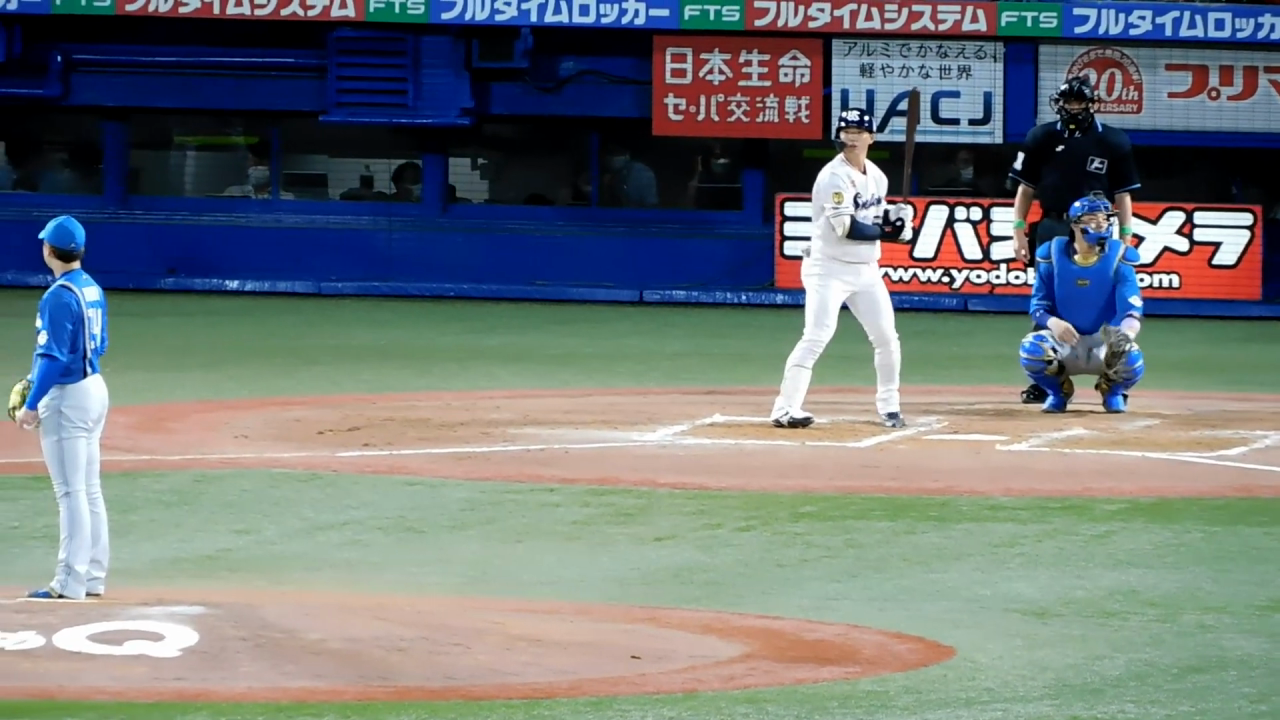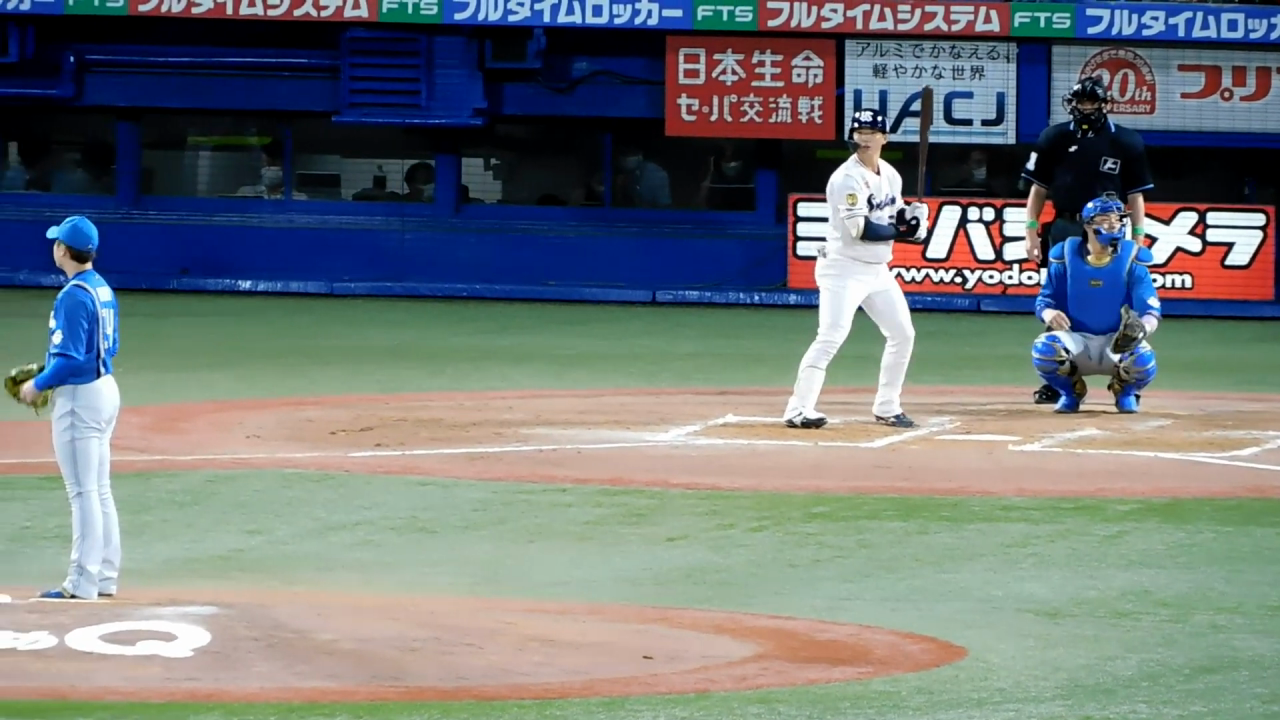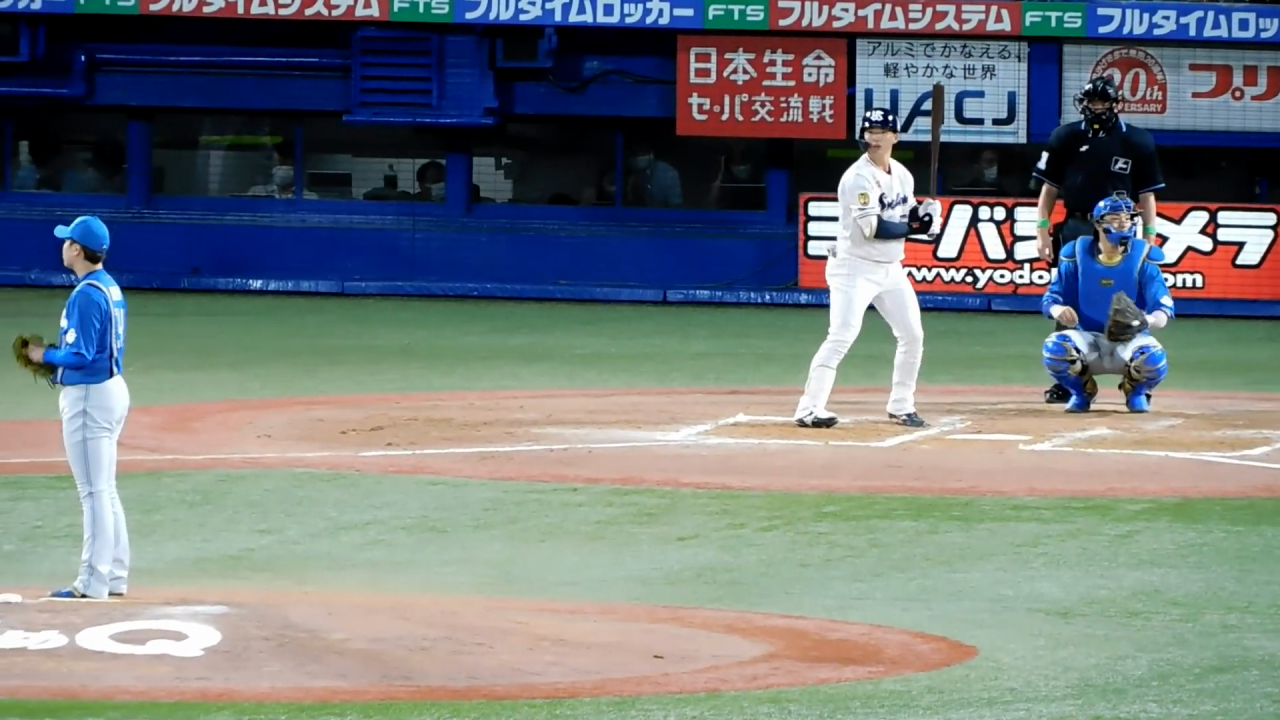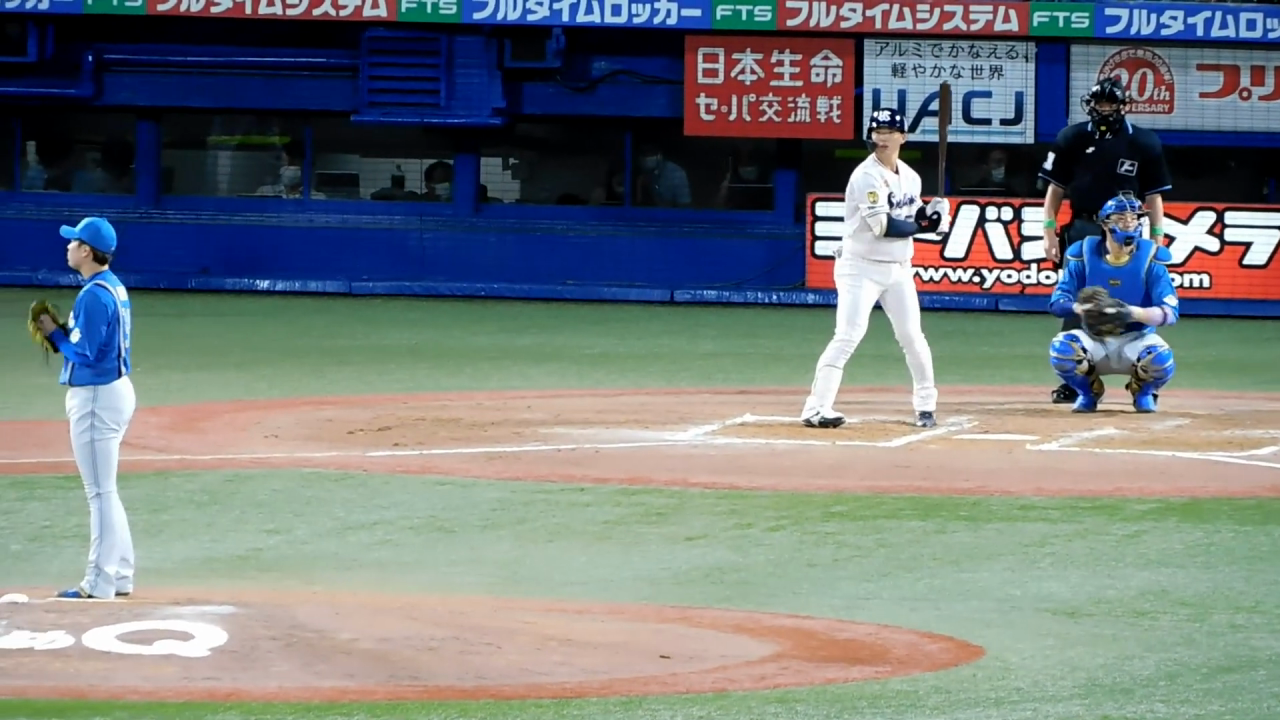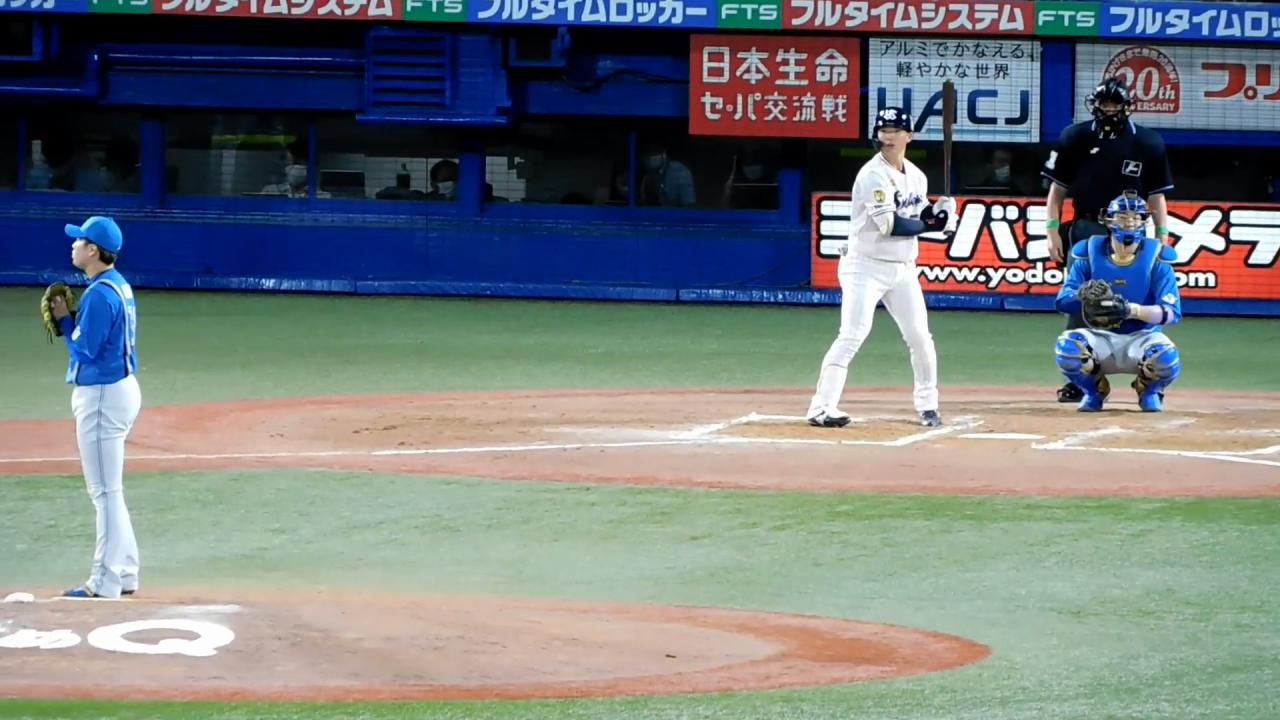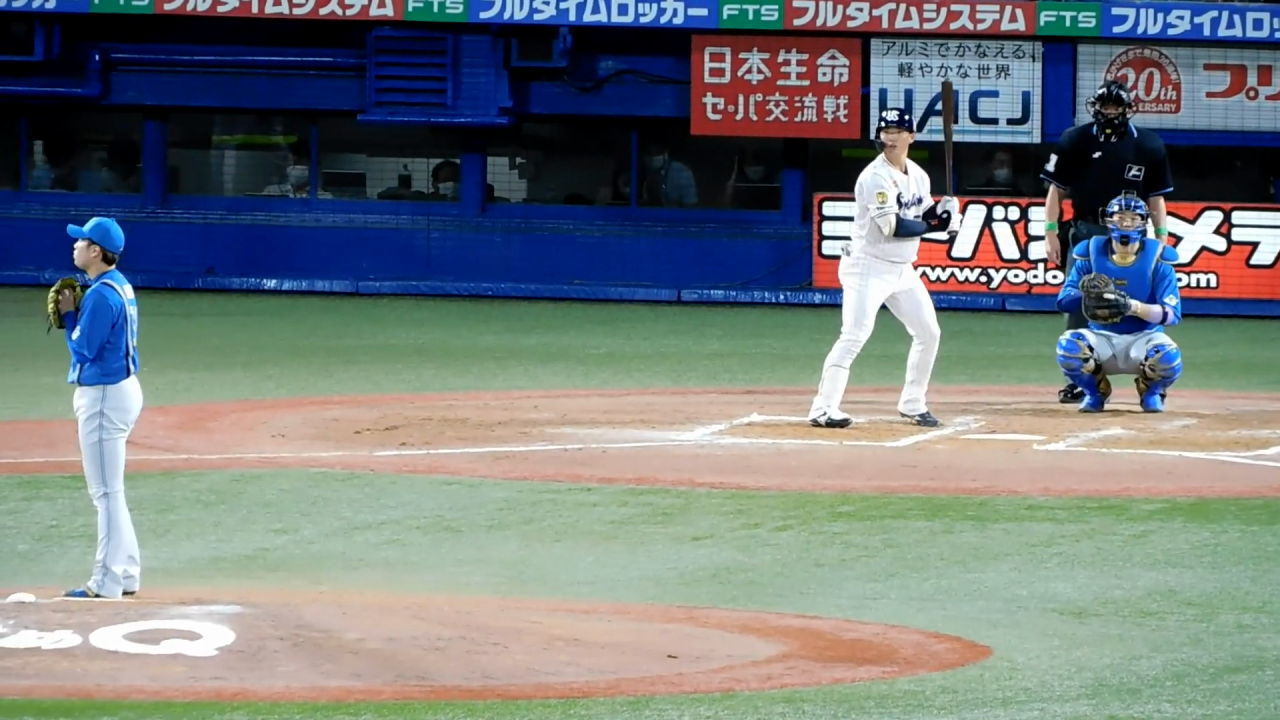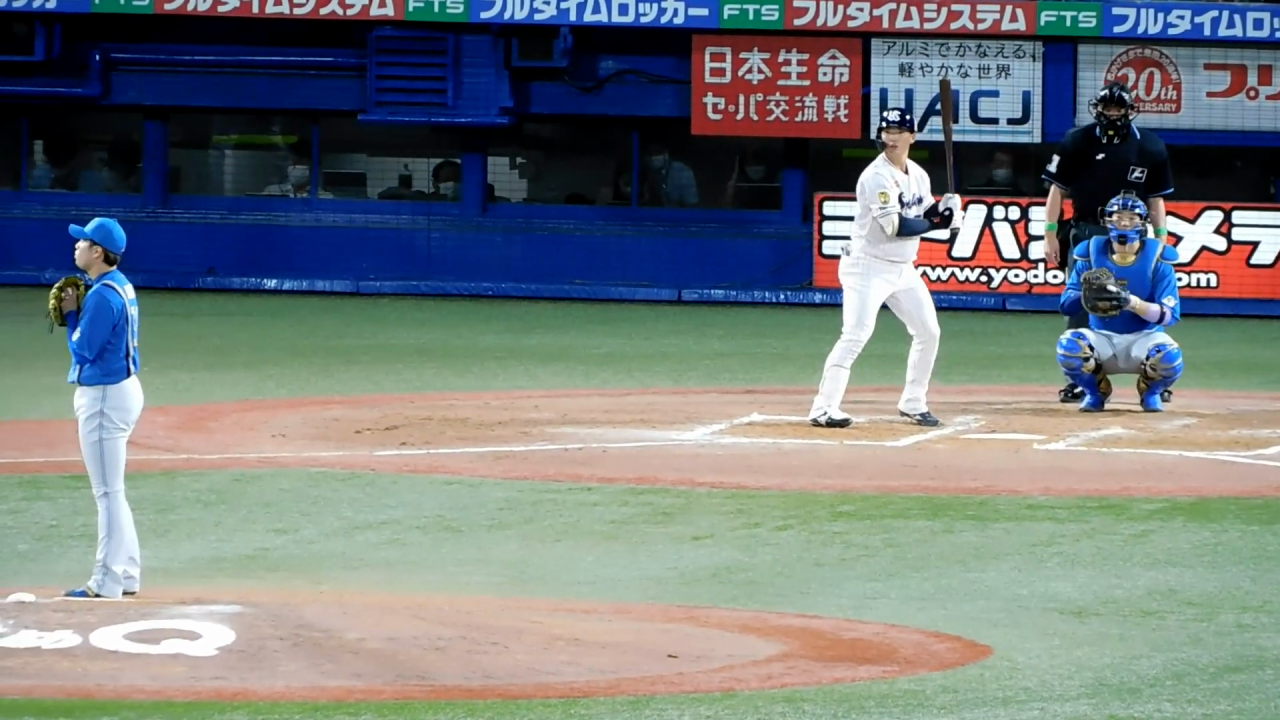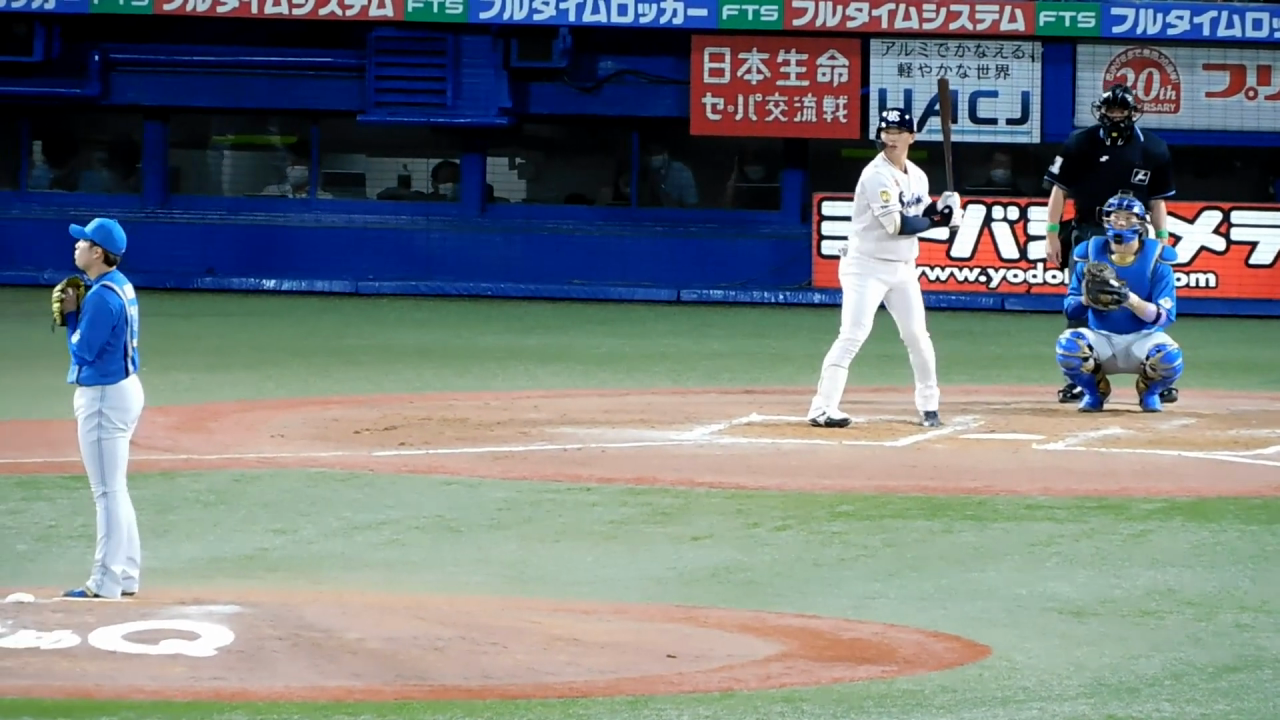
dt=0.1s
person 1, frame 1
left shoulder: (58, 296)
right shoulder: (93, 289)
left elbow: (53, 358)
left wrist: (31, 405)
left hip: (67, 397)
right hip: (94, 388)
left knee: (71, 492)
right knee: (90, 490)
left ankle: (71, 583)
right ankle: (92, 576)
person 1, frame 2
left shoulder: (72, 296)
right shoulder: (102, 289)
left elbow: (68, 359)
left wrist: (37, 385)
right wrist: (46, 376)
left hip: (78, 398)
right hip: (104, 390)
left knee: (82, 492)
right knee: (100, 490)
left ankle: (82, 584)
right ankle: (104, 576)
person 1, frame 3
left shoulder: (85, 295)
right shoulder: (110, 288)
left elbow: (78, 356)
left wrist: (43, 355)
right wrist: (55, 352)
left hip: (89, 397)
right hip: (112, 390)
left knee: (93, 492)
right knee: (106, 491)
left ankle: (93, 583)
right ankle: (114, 576)
person 1, frame 4
left shoulder: (93, 295)
right shoulder: (112, 287)
left elbow: (82, 353)
left wrist: (53, 333)
right wrist: (60, 331)
left hip: (96, 397)
right hip: (114, 391)
left knee: (100, 492)
right knee: (106, 491)
left ankle: (100, 583)
right ankle: (120, 574)
person 1, frame 5
left shoulder: (99, 293)
right shoulder: (116, 285)
left elbow: (83, 351)
left wrist: (63, 319)
right wrist: (68, 318)
left hip: (102, 395)
right hip: (120, 389)
left knee: (106, 491)
right knee: (108, 489)
left ankle: (105, 583)
right ankle: (124, 572)
person 1, frame 6
left shoulder: (101, 294)
right shoulder: (117, 285)
left elbow: (82, 350)
left wrist: (68, 315)
right wrist: (73, 313)
left hip: (104, 396)
right hip: (119, 390)
left knee: (107, 492)
right knee: (109, 489)
left ankle: (107, 583)
right ankle: (126, 573)
person 1, frame 7
left shoulder: (102, 294)
right shoulder: (118, 285)
left elbow: (82, 351)
left wrist: (71, 313)
right wrist: (74, 312)
left hip: (104, 396)
right hip: (120, 390)
left knee: (108, 492)
right knee: (112, 490)
left ankle: (108, 583)
right ankle: (127, 573)
person 1, frame 8
left shoulder: (101, 296)
right shoulder: (120, 285)
left elbow: (82, 353)
left wrist: (72, 314)
right wrist: (76, 312)
left hip: (104, 396)
right hip: (123, 390)
left knee: (107, 492)
right knee: (115, 490)
left ankle: (106, 583)
right ankle: (126, 574)
person 2, frame 1
left shoulder: (1114, 141)
right shoulder: (1041, 137)
left elbow: (1123, 195)
right elbow: (1026, 188)
left wrist: (1126, 239)
right wrist: (1019, 230)
right hip: (1052, 229)
person 2, frame 2
left shoulder: (1127, 141)
right shoulder: (1054, 137)
left elbow: (1135, 196)
right elbow: (1039, 188)
left wrist: (1138, 239)
right wrist: (1032, 230)
right hip: (1064, 230)
person 2, frame 3
left shoulder: (1138, 141)
right shoulder: (1065, 137)
left elbow: (1147, 195)
right elbow: (1050, 187)
left wrist: (1149, 238)
right wrist: (1043, 229)
right hip: (1076, 229)
person 2, frame 4
left shoulder: (1145, 142)
right shoulder: (1071, 138)
left elbow: (1153, 196)
right elbow: (1056, 188)
left wrist: (1157, 239)
right wrist: (1050, 230)
right hip: (1082, 230)
person 2, frame 5
left shoulder: (1148, 142)
right shoulder: (1074, 137)
left elbow: (1156, 196)
right elbow: (1058, 187)
left wrist: (1162, 238)
right wrist: (1053, 230)
right hip: (1085, 229)
person 2, frame 6
left shoulder: (1149, 145)
right shoulder: (1074, 140)
left elbow: (1156, 198)
right elbow: (1056, 189)
left wrist: (1161, 239)
right wrist: (1051, 233)
right hip: (1086, 232)
person 2, frame 7
left shoulder: (1150, 146)
right shoulder: (1077, 141)
left elbow: (1156, 199)
right elbow: (1058, 190)
left wrist: (1160, 239)
right wrist: (1051, 234)
right hip: (1086, 232)
person 2, frame 8
left shoulder: (1154, 149)
right shoulder: (1080, 143)
left elbow: (1157, 201)
right elbow: (1059, 190)
left wrist: (1162, 241)
right wrist: (1053, 235)
right hip: (1088, 234)
person 3, frame 1
left shoulder: (876, 175)
right shoulder: (833, 176)
right elbow: (846, 228)
left wrist: (896, 216)
right wrist: (889, 232)
left hip: (866, 269)
right hip: (829, 267)
left knee: (886, 337)
right knee: (816, 337)
left ankle: (889, 405)
right ankle: (785, 409)
person 3, frame 2
left shoulder: (890, 175)
right shoulder: (846, 177)
right elbow: (860, 230)
left wrist: (911, 216)
right wrist: (903, 231)
left hip: (878, 269)
right hip: (844, 268)
left knee: (902, 333)
right knee: (830, 337)
left ankle: (887, 407)
right ankle: (797, 409)
person 3, frame 3
left shoulder: (902, 174)
right shoulder: (858, 177)
left elbow: (905, 214)
right elbow: (873, 228)
left wrist: (923, 214)
right wrist: (916, 228)
left hip: (890, 268)
right hip: (854, 267)
left knee: (912, 334)
right knee: (841, 337)
left ankle: (901, 405)
right ankle: (808, 409)
person 3, frame 4
left shoulder: (909, 176)
right shoulder: (865, 176)
left elbow: (913, 215)
right elbow: (883, 226)
left wrist: (932, 213)
right wrist: (926, 226)
left hip: (898, 268)
right hip: (861, 267)
left knee: (912, 336)
right knee: (848, 336)
left ankle: (925, 403)
right ankle: (816, 408)
person 3, frame 5
left shoulder: (915, 175)
right shoulder: (872, 175)
left elbow: (920, 215)
right elbow: (890, 225)
left wrist: (938, 212)
right wrist: (933, 224)
left hip: (902, 268)
right hip: (866, 266)
left knee: (919, 335)
right knee: (852, 336)
left ankle: (927, 403)
right ankle: (821, 408)
person 3, frame 6
left shoulder: (919, 175)
right shoulder: (875, 176)
left elbow: (923, 215)
right elbow: (892, 227)
left wrist: (941, 213)
right wrist: (936, 225)
left hip: (903, 269)
right hip: (868, 266)
left knee: (928, 332)
right knee: (854, 336)
left ankle: (913, 404)
right ankle: (822, 409)
person 3, frame 7
left shoulder: (918, 175)
right shoulder: (876, 176)
left elbow: (924, 214)
right elbow: (895, 226)
left wrist: (942, 211)
right wrist: (938, 222)
left hip: (904, 268)
right hip: (868, 266)
left knee: (928, 332)
right knee: (855, 336)
left ankle: (914, 403)
right ankle: (823, 409)
person 3, frame 8
left shoulder: (917, 175)
right shoulder: (876, 174)
left elbow: (922, 214)
right elbow: (896, 225)
left wrist: (941, 208)
right wrist: (938, 219)
left hip: (902, 267)
right hip: (866, 265)
left knee: (916, 334)
right knee: (853, 335)
left ankle: (928, 403)
right ankle: (822, 408)
person 4, frame 1
left shoulder: (1119, 258)
right shoulder: (1053, 256)
left elbow: (1132, 309)
right elbow: (1038, 306)
left wrist: (1126, 336)
right wrist: (1053, 322)
left hip: (1106, 340)
right hip: (1065, 341)
left knee: (1132, 361)
right knee: (1031, 349)
left ankle: (1113, 391)
right ankle: (1058, 391)
person 4, frame 2
left shoulder: (1131, 259)
right shoulder: (1066, 256)
left elbow: (1151, 309)
right elbow: (1043, 301)
left wrist: (1141, 328)
right wrist: (1048, 313)
left hip: (1119, 341)
right hip: (1077, 340)
left knee: (1143, 360)
right knee: (1043, 349)
left ankle: (1125, 392)
right ankle: (1071, 392)
person 4, frame 3
left shoulder: (1143, 259)
right shoulder: (1077, 255)
left elbow: (1164, 308)
right elbow: (1050, 298)
left wrist: (1148, 321)
right wrist: (1057, 309)
left hip: (1130, 340)
right hip: (1087, 339)
left knee: (1154, 359)
right knee: (1054, 348)
left ankle: (1136, 391)
right ankle: (1081, 391)
person 4, frame 4
left shoulder: (1150, 259)
right shoulder: (1084, 255)
left elbow: (1170, 312)
right elbow: (1056, 302)
left wrist: (1133, 313)
right wrist: (1078, 307)
left hip: (1136, 339)
right hip: (1094, 340)
left knee: (1161, 359)
right knee: (1060, 348)
left ankle: (1143, 391)
right ankle: (1088, 391)
person 4, frame 5
left shoulder: (1156, 258)
right shoulder: (1089, 253)
left elbow: (1171, 311)
right elbow: (1062, 300)
left wrist: (1132, 310)
right wrist: (1088, 298)
left hip: (1142, 338)
right hip: (1100, 338)
left knee: (1167, 358)
right knee: (1066, 346)
left ankle: (1149, 390)
right ankle: (1094, 390)
person 4, frame 6
left shoulder: (1157, 258)
right shoulder: (1091, 254)
left elbow: (1172, 314)
right elbow: (1063, 301)
left wrist: (1133, 306)
right wrist: (1089, 294)
left hip: (1143, 339)
right hip: (1102, 338)
left knee: (1169, 357)
right knee: (1068, 346)
left ankle: (1150, 391)
right ankle: (1096, 391)
person 4, frame 7
left shoulder: (1158, 258)
right shoulder: (1091, 254)
left elbow: (1170, 314)
right elbow: (1066, 304)
left wrist: (1132, 302)
right wrist: (1089, 293)
left hip: (1144, 338)
right hip: (1102, 337)
left knee: (1170, 357)
right knee: (1068, 346)
left ankle: (1150, 391)
right ankle: (1096, 391)
person 4, frame 8
left shoulder: (1156, 259)
right shoulder: (1091, 254)
left elbow: (1165, 316)
right elbow: (1071, 312)
left wrist: (1130, 299)
right wrist: (1086, 298)
left hip: (1143, 338)
right hip: (1102, 339)
left knee: (1170, 357)
right knee: (1067, 345)
left ankle: (1149, 391)
right ankle: (1095, 391)
